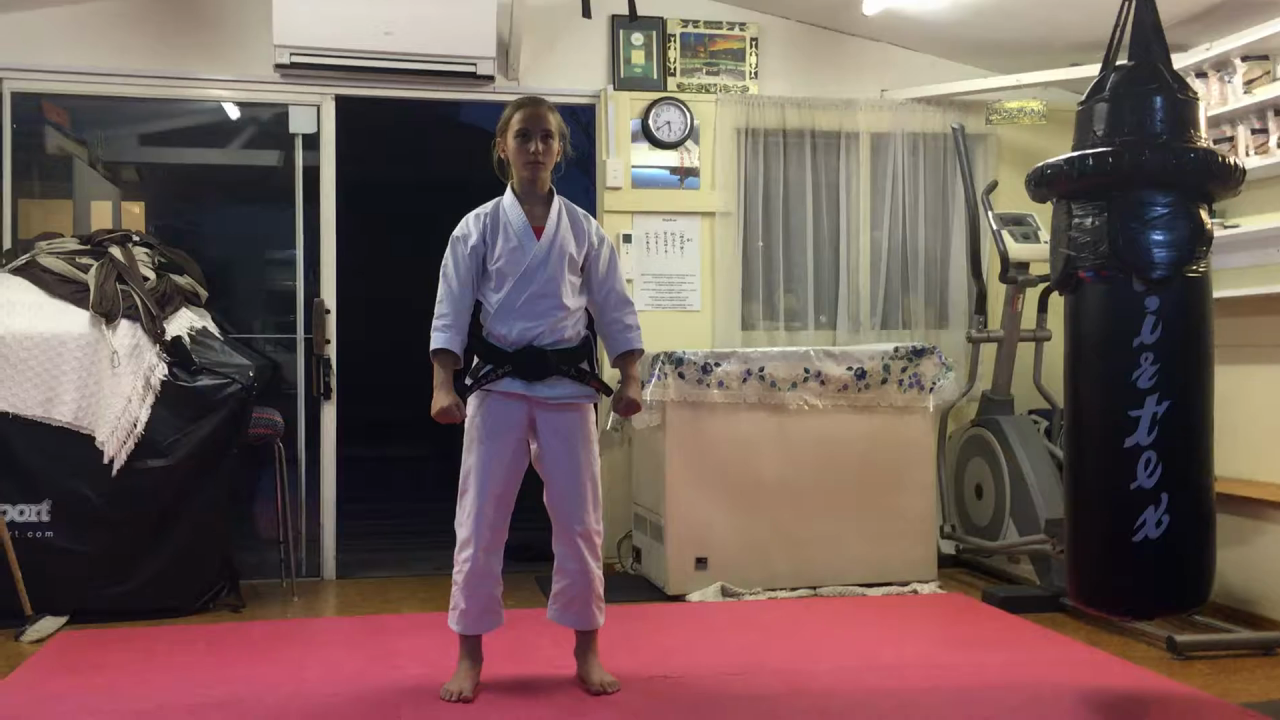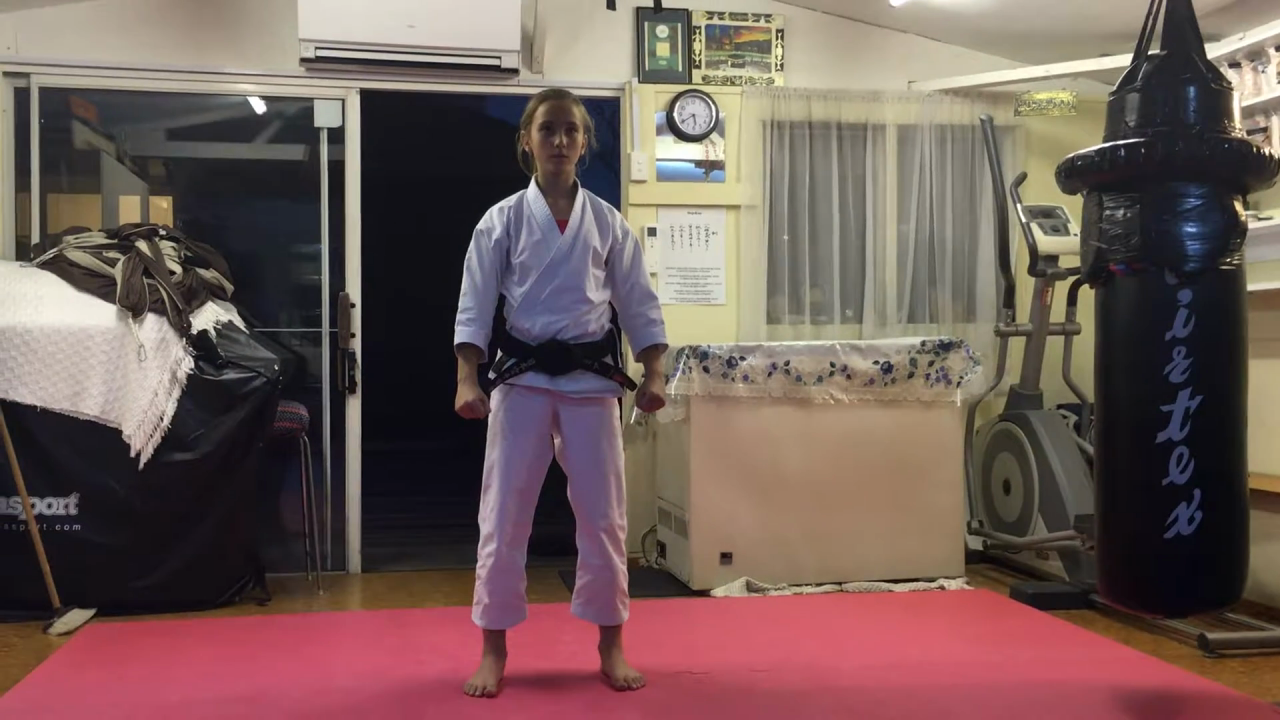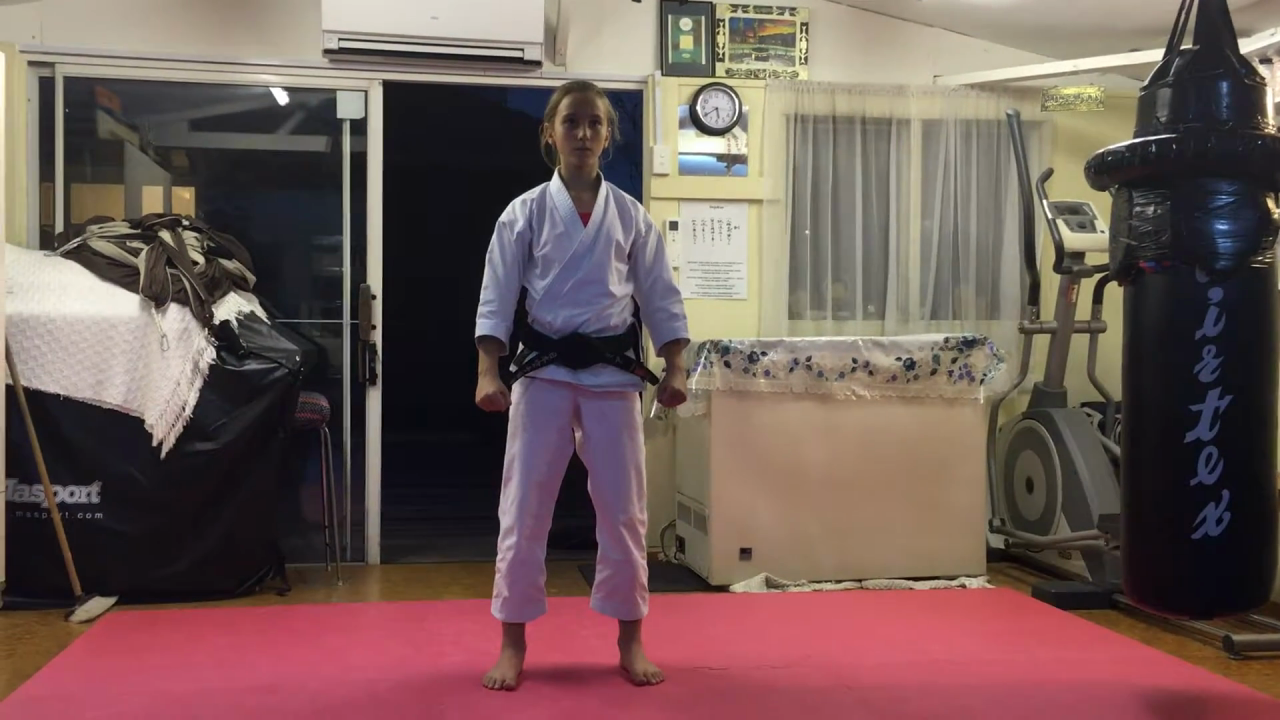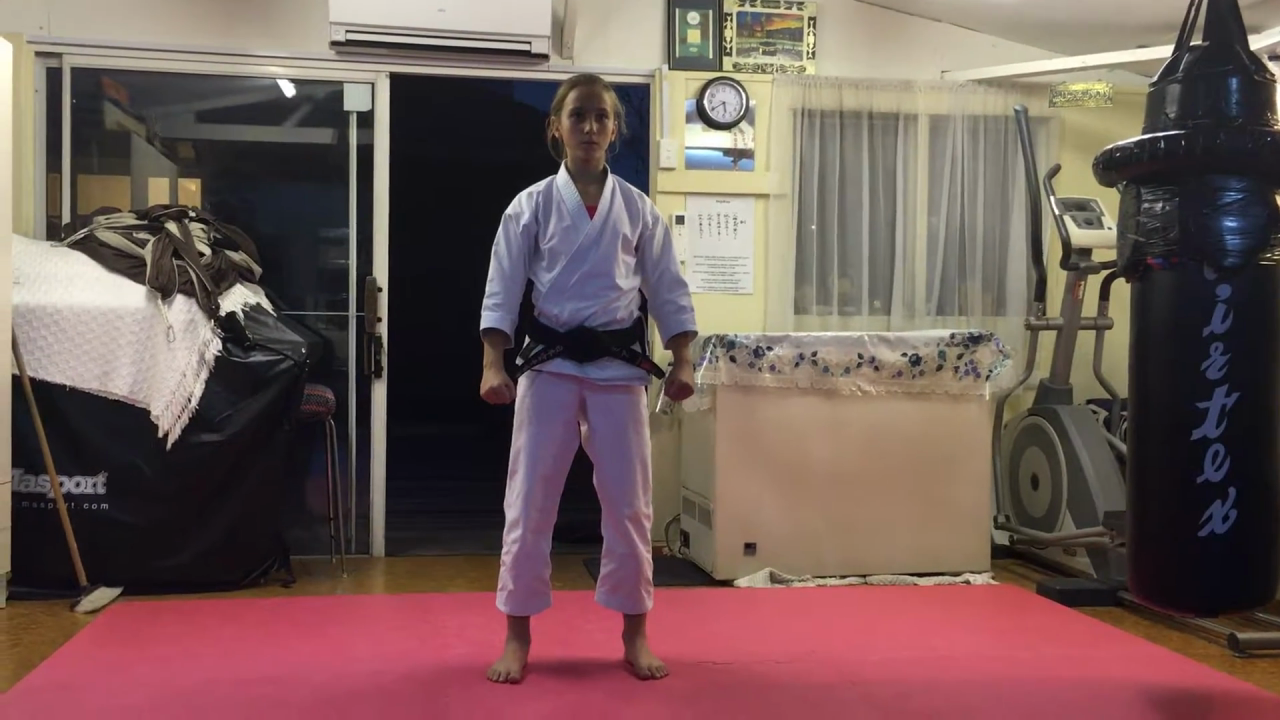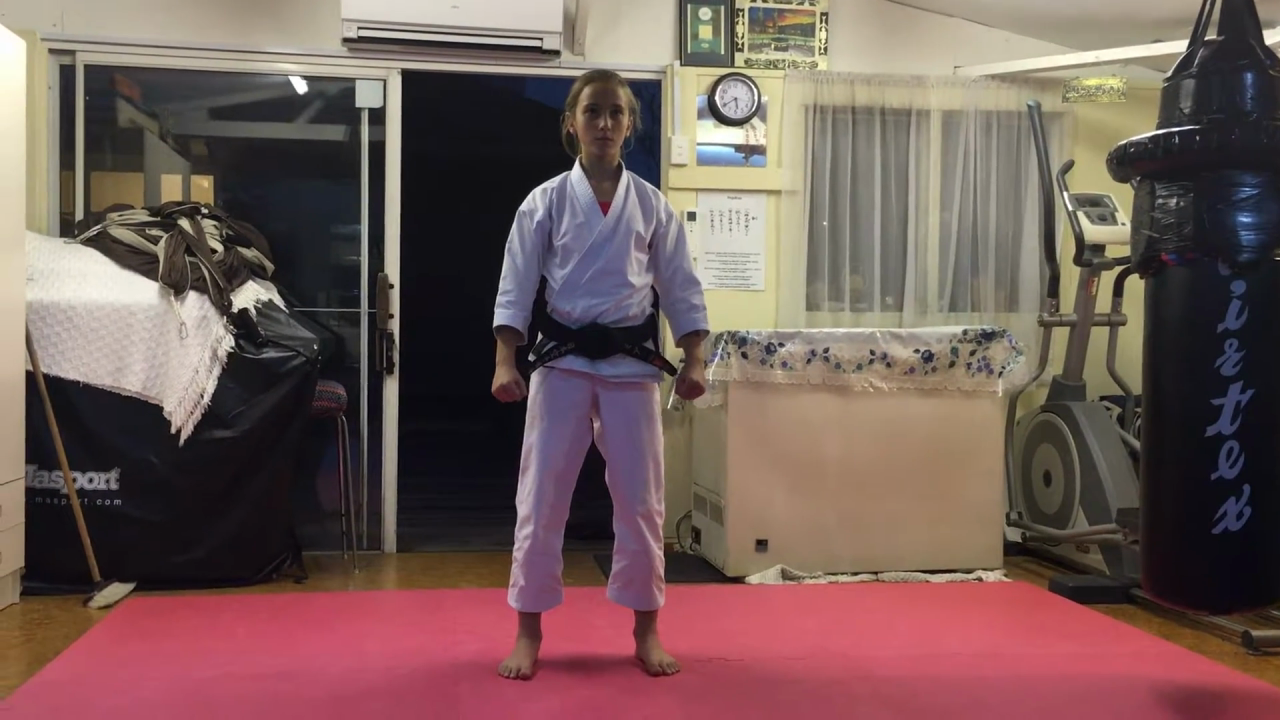
dt=0.5s
person 1, frame 1
left shoulder: (583, 229)
right shoulder: (478, 226)
left elbow: (614, 307)
right elbow: (451, 309)
left wrist: (630, 378)
right wrist: (443, 385)
left hip: (567, 385)
right hip: (498, 384)
left knee: (580, 518)
right knee: (480, 519)
left ankle: (587, 648)
right ankle: (470, 653)
person 1, frame 2
left shoulder: (608, 222)
right shoulder: (502, 220)
left elbow: (638, 301)
right elbow: (475, 303)
left wrist: (653, 373)
right wrist: (467, 379)
left hip: (591, 380)
right hip: (522, 378)
left knee: (603, 514)
right knee: (504, 514)
left ankle: (611, 643)
right ankle: (493, 648)
person 1, frame 3
left shoulder: (631, 216)
right shoulder: (525, 212)
left elbow: (660, 296)
right elbow: (497, 296)
left wrist: (674, 369)
right wrist: (488, 373)
left hip: (613, 373)
right hip: (544, 371)
left knee: (623, 508)
right knee: (524, 507)
left ankle: (630, 638)
right ankle: (513, 641)
person 1, frame 4
left shoulder: (637, 208)
right shoulder: (532, 205)
left elbow: (668, 289)
right elbow: (503, 288)
left wrist: (682, 361)
right wrist: (493, 363)
left hip: (619, 366)
right hip: (549, 364)
left knee: (629, 501)
right knee: (530, 499)
left ankle: (635, 632)
right ankle: (517, 634)
person 1, frame 5
left shoulder: (651, 204)
right shoulder: (546, 201)
left elbow: (680, 286)
right elbow: (516, 286)
left wrist: (693, 361)
right wrist: (505, 362)
left hip: (631, 362)
right hip: (563, 360)
left knee: (641, 497)
right knee: (542, 496)
left ankle: (646, 628)
right ankle: (528, 630)
